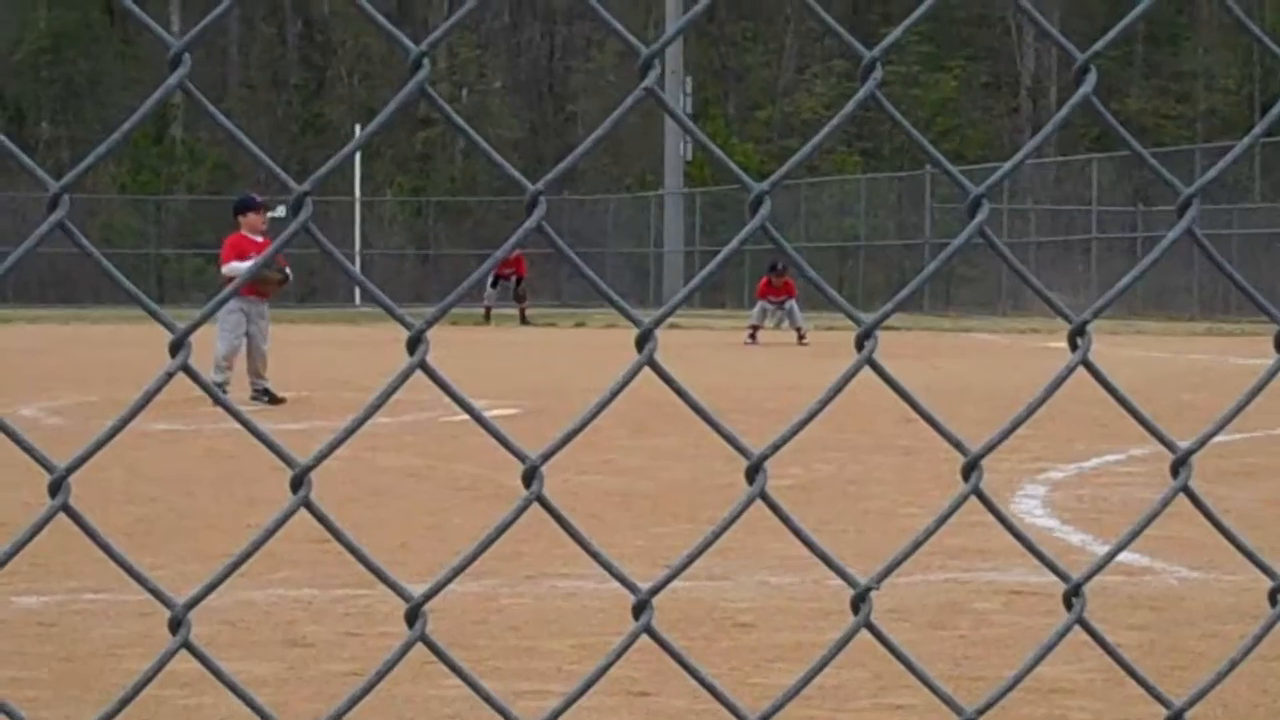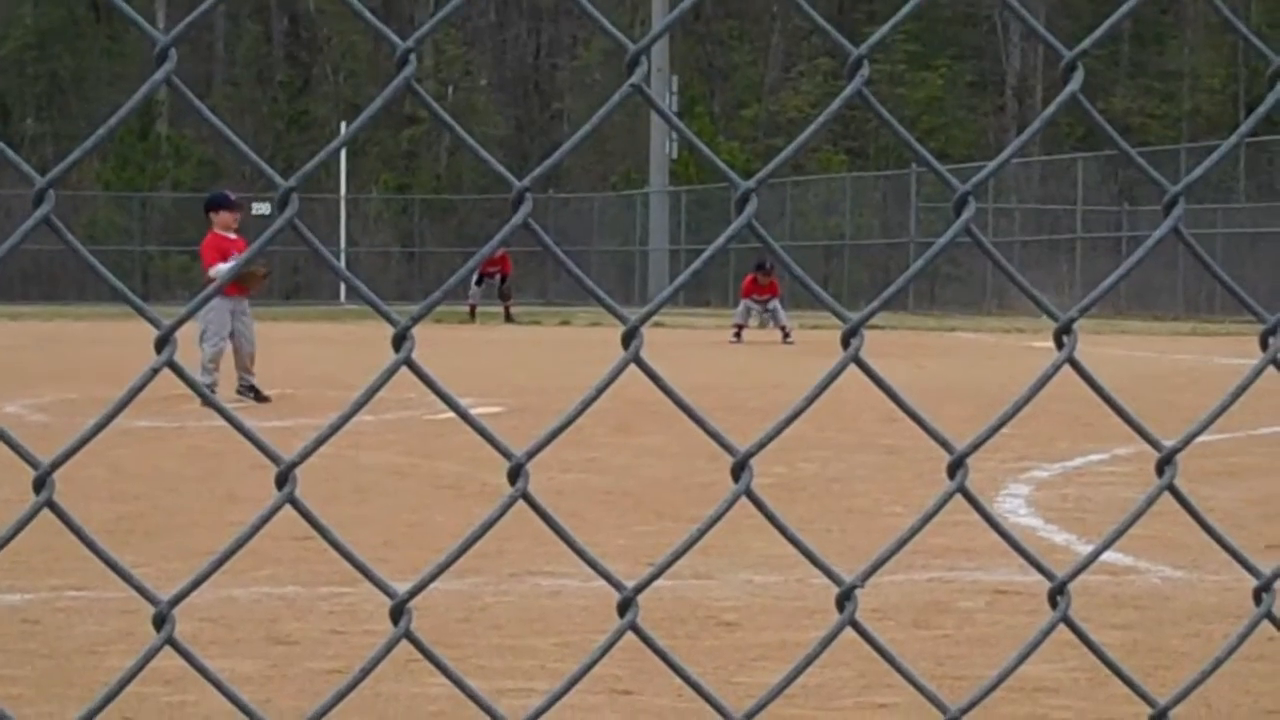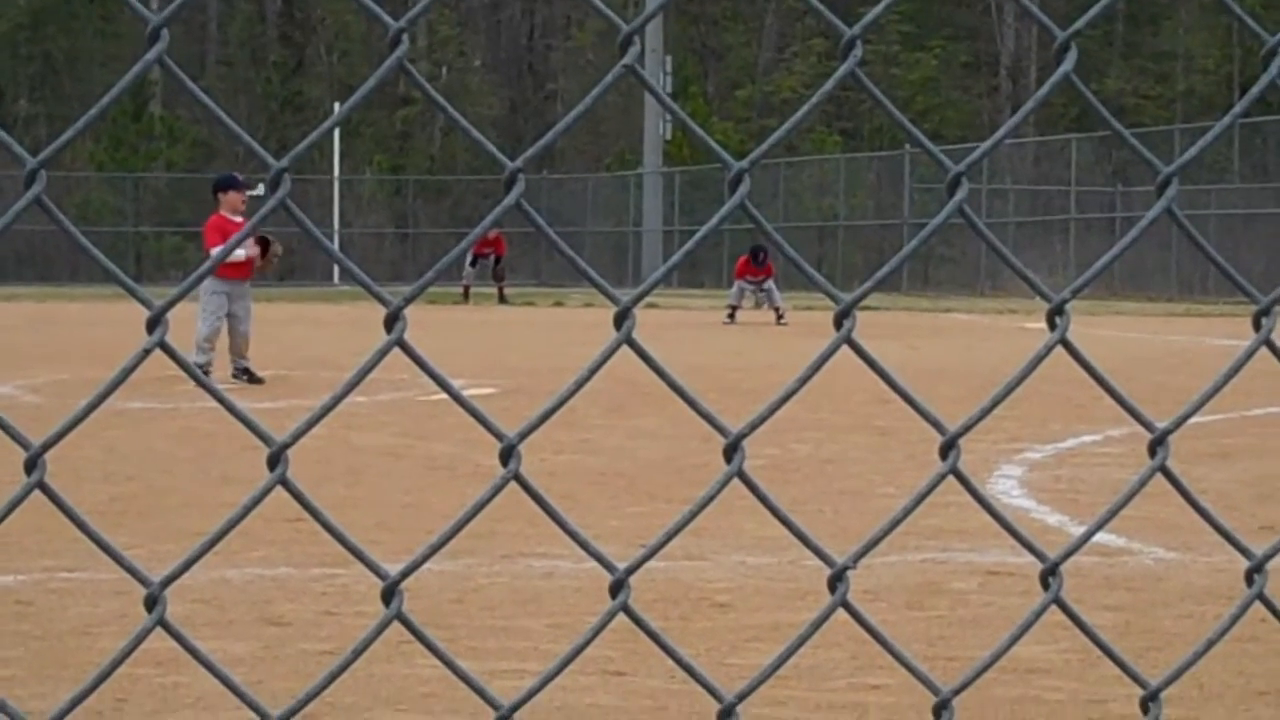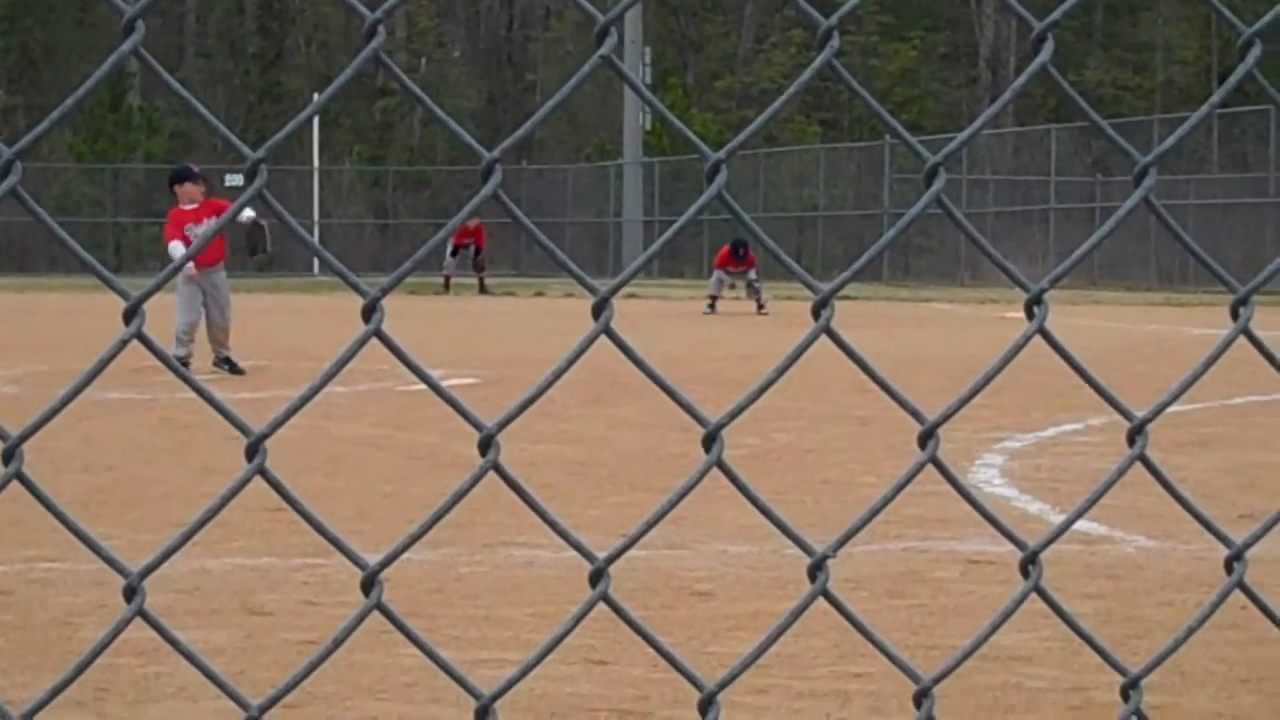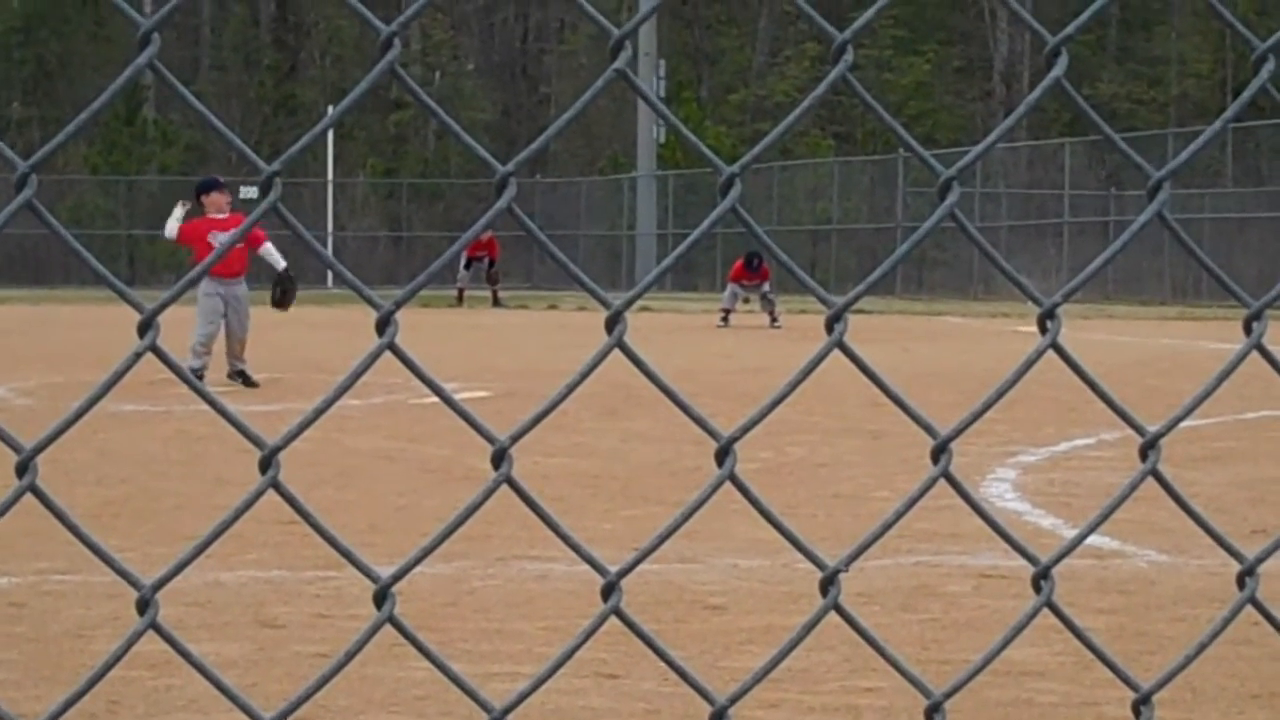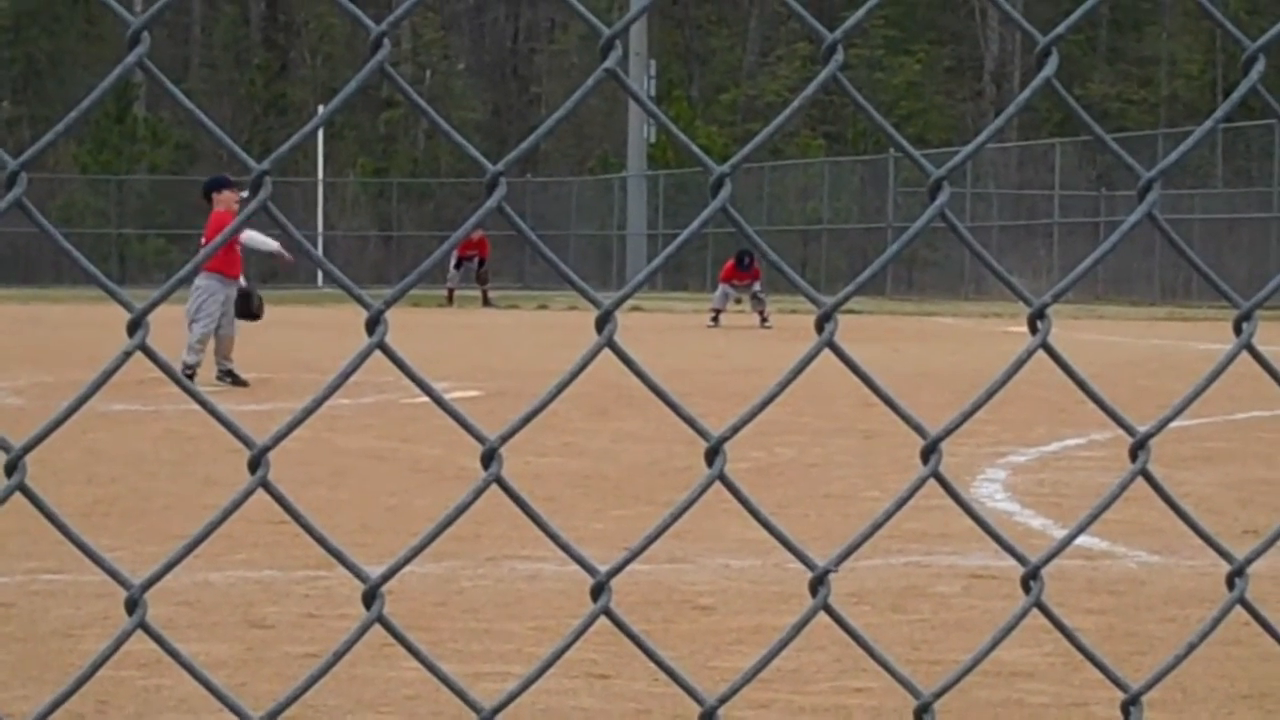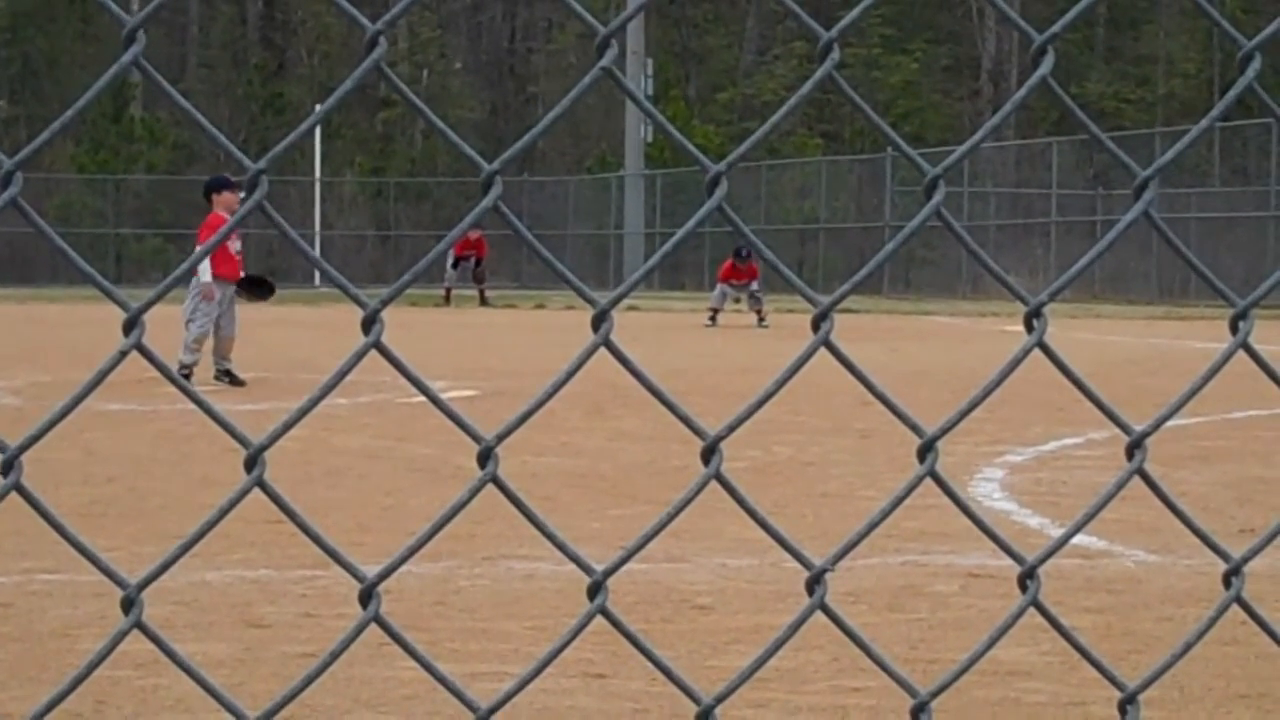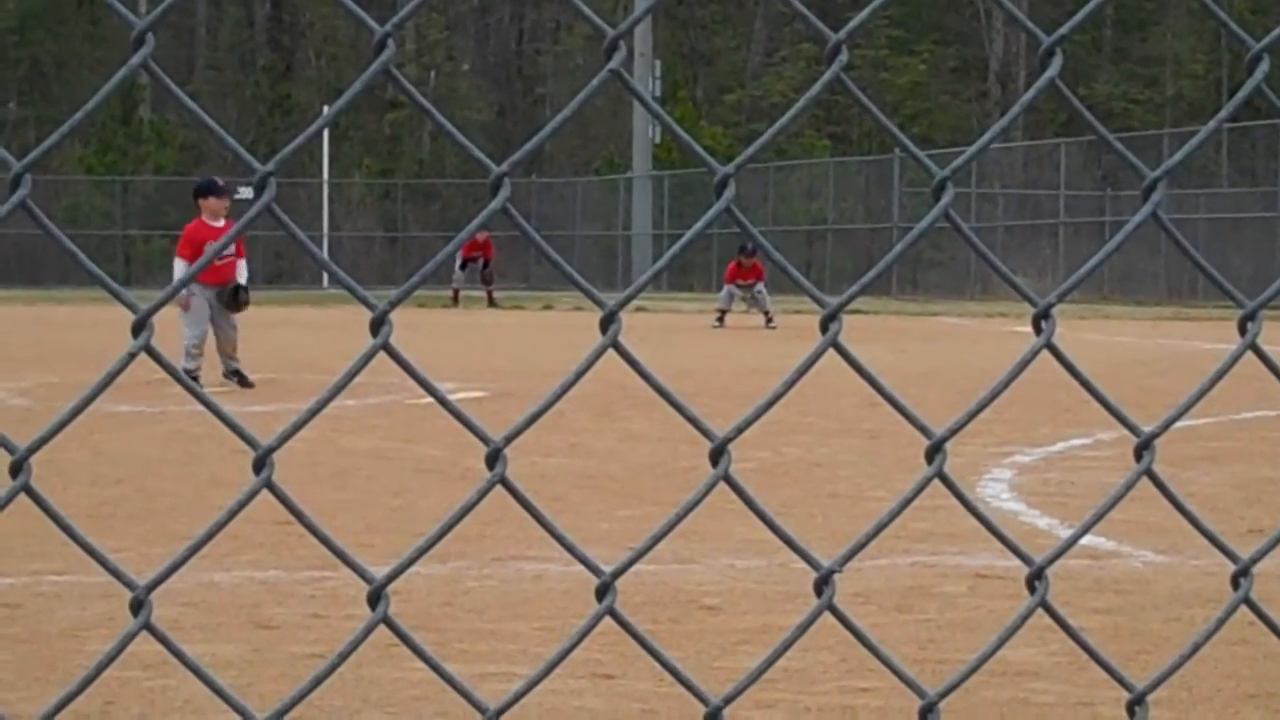
dt=0.4s
person 1, frame 1
left shoulder: (269, 245)
right shoulder: (233, 242)
left elbow: (283, 270)
right elbow: (226, 268)
left wrist: (282, 276)
right wrist: (255, 264)
left hip: (259, 303)
right hip: (235, 301)
left knee: (259, 348)
right knee: (228, 345)
left ankle: (259, 388)
right ankle: (218, 386)
person 1, frame 2
left shoulder: (240, 241)
right shoulder: (211, 242)
right elbow: (214, 271)
left hip: (240, 301)
right hip: (217, 301)
left knee: (247, 345)
right knee: (214, 345)
left ankle: (246, 384)
right ankle: (207, 388)
person 1, frame 3
left shoulder: (246, 225)
right shoulder: (214, 223)
left elbow: (250, 252)
right elbow: (217, 252)
left wrist: (258, 254)
right wrist: (245, 254)
left hip: (242, 286)
right hip: (217, 284)
left knee: (242, 329)
right knee: (210, 327)
left ankle: (241, 368)
right ankle: (201, 369)
person 1, frame 4
left shoulder: (214, 205)
right shoulder: (175, 216)
left elbow: (238, 211)
right elbow: (174, 244)
left wrist: (250, 217)
right wrist: (186, 264)
left hip: (216, 272)
right hip: (190, 276)
left knee: (221, 318)
right knee: (188, 319)
left ankle: (222, 357)
right ankle: (181, 360)
person 1, frame 5
left shoulder: (240, 221)
right shoulder: (198, 226)
left elbow: (262, 243)
right elbow: (171, 232)
left wrist: (281, 266)
right wrist: (179, 210)
left hip: (238, 285)
right hip: (212, 286)
left knee: (239, 331)
right knee: (206, 330)
left ankle: (237, 369)
right ankle: (196, 371)
person 1, frame 6
left shoulder: (227, 222)
right shoulder: (221, 218)
right elbow: (247, 237)
left wrist: (241, 283)
right wrist: (275, 247)
left hip: (228, 285)
right hip: (212, 283)
left knee: (226, 330)
right knee: (203, 327)
left ankle: (225, 369)
right ankle: (188, 369)
person 1, frame 7
left shoulder: (230, 224)
right shoulder: (213, 222)
right elbow: (202, 251)
left wrist: (241, 277)
right wrist: (206, 281)
left hip: (227, 286)
right hip: (210, 286)
left knee: (227, 330)
right knee: (200, 327)
left ankle: (223, 369)
right ankle: (185, 368)
person 1, frame 8
left shoulder: (233, 228)
right shoulder: (193, 229)
left elbow: (240, 258)
right elbow: (180, 261)
left wrist: (241, 284)
right wrist: (181, 290)
left hip: (223, 291)
right hip: (198, 290)
left knee: (229, 331)
right knee: (196, 332)
left ankle: (232, 369)
right ankle: (190, 373)
